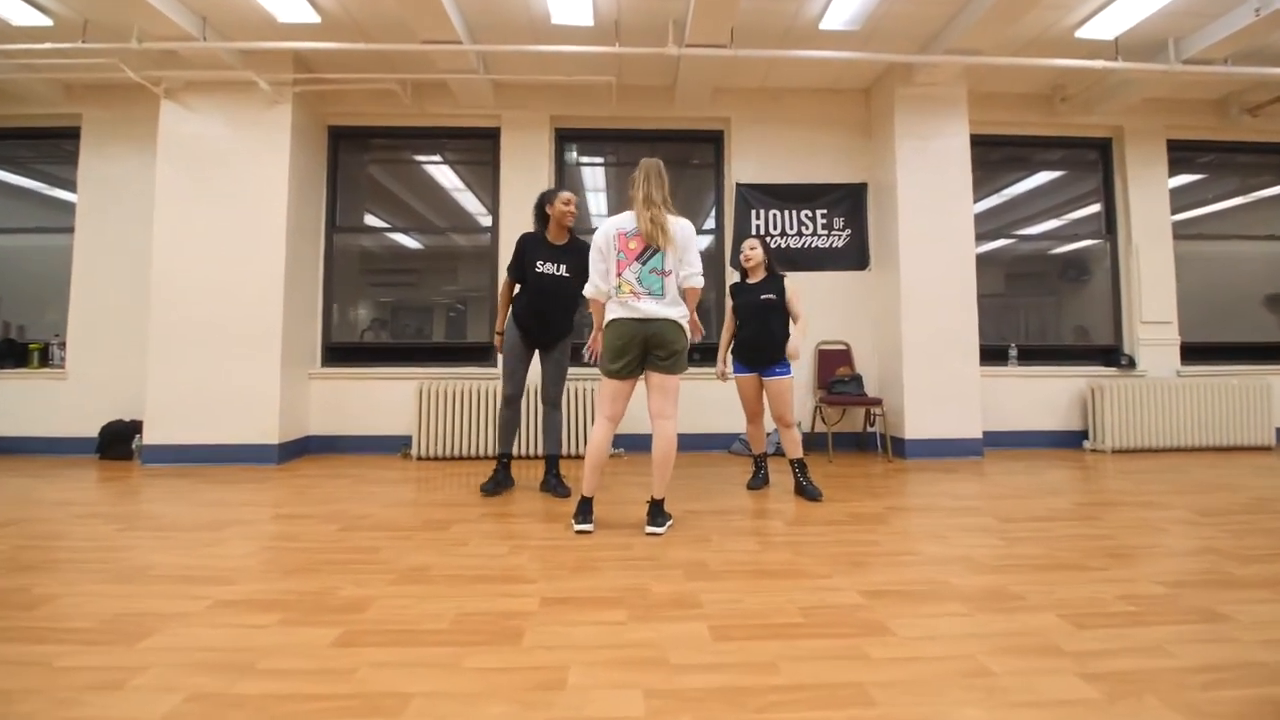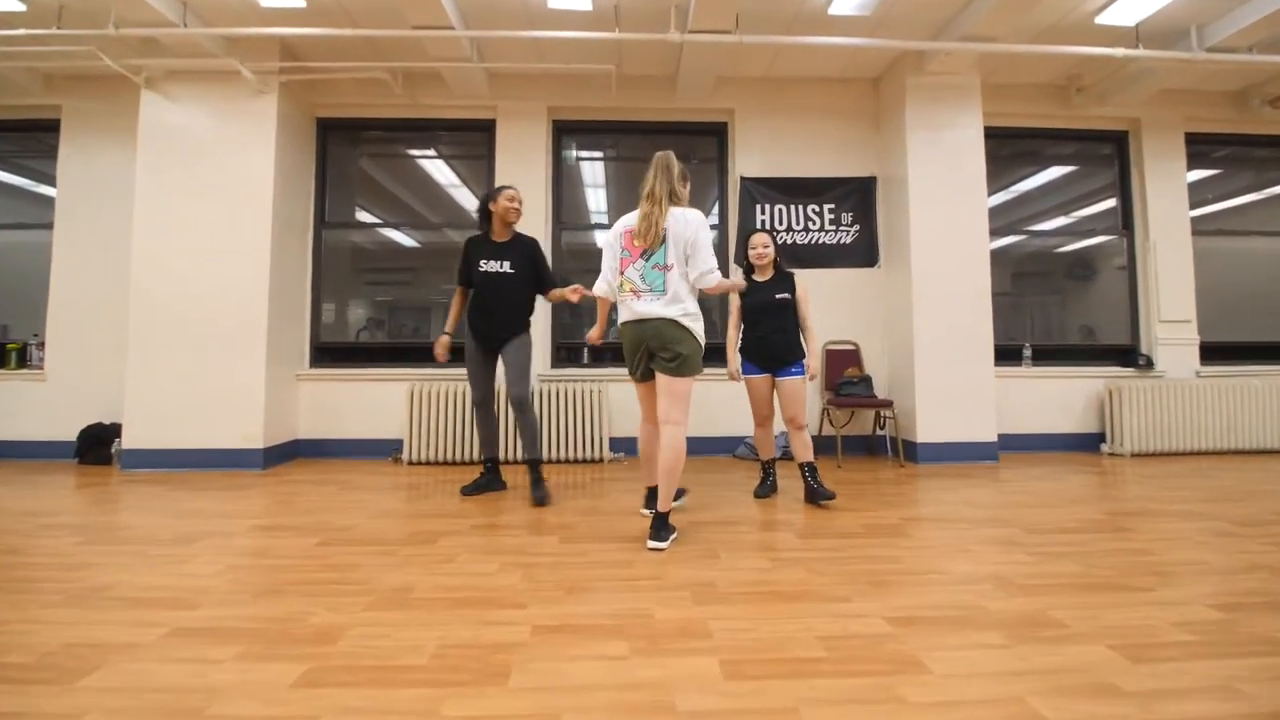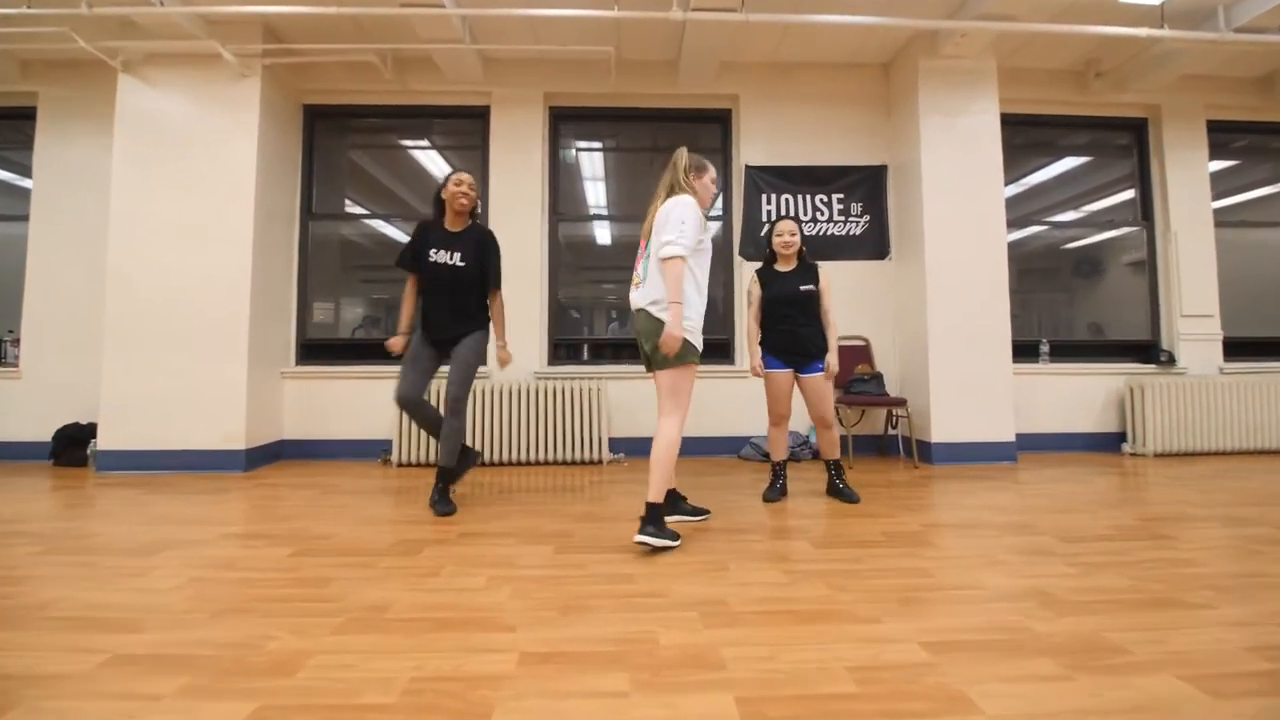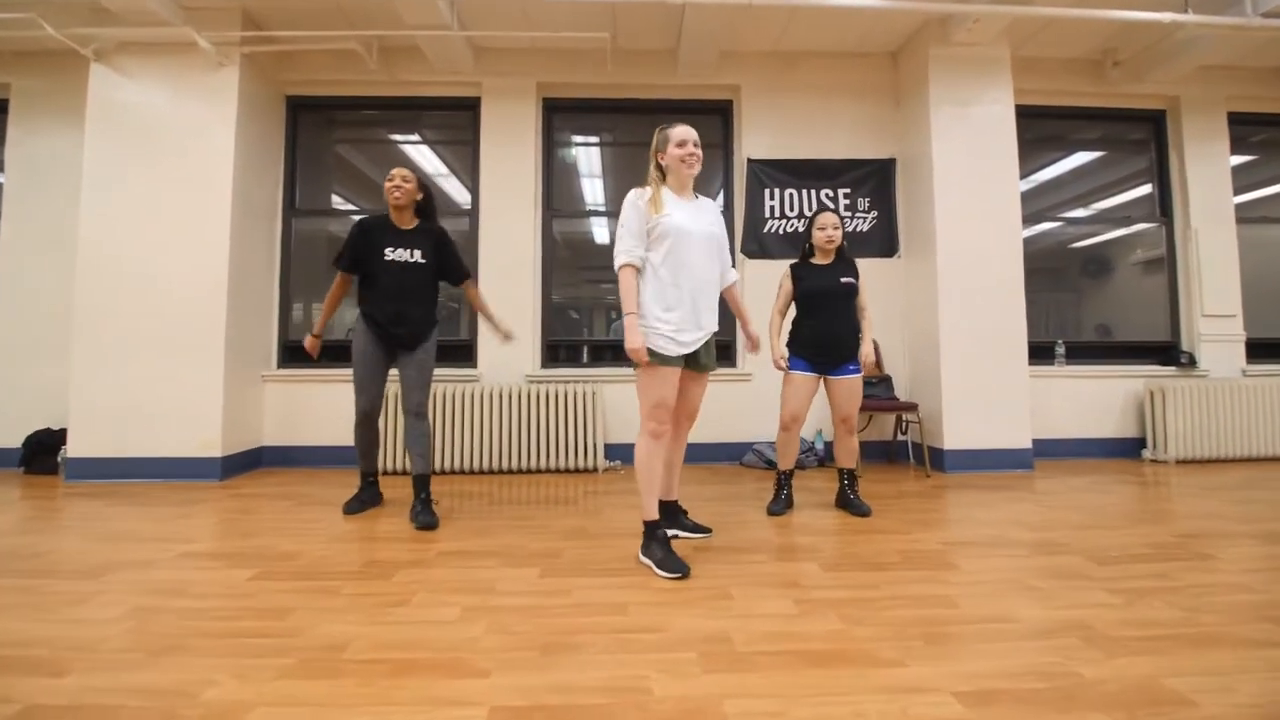
dt=0.5s
person 1, frame 1
left shoulder: (609, 229)
right shoulder: (682, 227)
left elbow: (596, 290)
right elbow: (693, 282)
left wrist: (597, 332)
right wrist: (691, 316)
left hip: (622, 326)
right hip: (668, 326)
left knee: (607, 418)
right knee: (663, 418)
left ankle: (584, 508)
right ankle: (657, 511)
person 1, frame 2
left shoulder: (623, 225)
right shoulder: (690, 219)
left elbow: (606, 287)
right elbow: (708, 281)
left wrist: (599, 325)
right wrist: (734, 284)
left hip: (634, 327)
right hip: (676, 327)
left knee: (651, 419)
right knee: (672, 423)
left ankle: (655, 494)
right ankle: (660, 522)
person 1, frame 3
left shoulder: (665, 211)
right shoulder: (684, 205)
right elbow: (672, 255)
right wrist: (675, 313)
left hip: (655, 319)
right hip: (668, 320)
left knee: (672, 414)
right knee: (672, 415)
left ankle: (668, 497)
person 1, frame 4
left shoulder: (710, 209)
right shoulder: (643, 200)
left elbow: (724, 273)
right elbow: (628, 263)
left wrist: (746, 323)
right wrist: (631, 323)
left hip: (699, 330)
right hip: (657, 329)
left knee: (681, 425)
right knee: (656, 427)
left ankle: (669, 510)
person 2, frame 1
left shoulder: (581, 250)
right shoulder: (528, 243)
right elbow: (508, 285)
right wrist: (499, 328)
left hip: (559, 335)
right hip: (520, 328)
left knee: (552, 400)
right knee: (511, 395)
left ankle: (552, 473)
right ankle: (503, 469)
person 2, frame 2
left shoulder: (528, 247)
right shoulder: (474, 245)
left elbow: (547, 290)
right elbow: (462, 291)
left wrist: (566, 293)
right wrist: (447, 332)
left hip: (515, 334)
right hip: (478, 335)
left knee: (520, 399)
right knee: (482, 402)
left ankle: (536, 475)
right ankle: (491, 473)
person 2, frame 3
left shoulder: (482, 238)
right shoulder: (425, 231)
left elbow: (494, 294)
right elbow: (412, 284)
left wrist: (501, 342)
right wrist: (402, 332)
left hip: (470, 332)
right hip: (428, 330)
left knee: (454, 401)
right knee: (406, 397)
left ankle: (441, 487)
right ankle: (458, 452)
person 2, frame 4
left shoulder: (434, 235)
right shoulder: (367, 229)
left elbow: (465, 282)
right elbow: (343, 280)
left wrist: (495, 323)
right wrist: (318, 330)
left hip: (419, 335)
right hip: (372, 332)
left knee: (415, 410)
right knee: (366, 409)
right ankle: (369, 486)
person 3, frame 1
left shoulder: (780, 283)
right shoulder: (735, 289)
left elbow: (799, 317)
right elbow: (729, 327)
left wrist: (795, 339)
right wrist: (721, 360)
left hip: (776, 360)
right hip: (744, 360)
left knee: (785, 419)
right knee: (753, 417)
left ankle: (801, 477)
right ankle: (760, 469)
person 3, frame 2
left shoulder: (790, 281)
right shoulder: (741, 287)
left elbow: (804, 321)
right elbow: (734, 325)
left wrist: (812, 354)
right wrist: (732, 358)
left hip: (790, 360)
right hip: (755, 361)
left knee: (797, 421)
right knee: (762, 420)
left ankle: (811, 482)
right ankle: (768, 476)
person 3, frame 3
left shoulder: (814, 272)
right shoulder: (761, 276)
left elbow: (826, 315)
right elbow: (754, 318)
left wrist: (833, 351)
right wrist: (754, 353)
left hip: (813, 354)
right hip: (777, 355)
left knee: (824, 419)
right knee: (778, 418)
left ankle: (836, 479)
right ankle: (778, 479)
person 3, frame 4
left shoulder: (851, 267)
right shoulder: (795, 271)
left elbow: (862, 311)
right elbow: (778, 312)
left wrist: (867, 342)
right wrist: (776, 345)
left hip: (846, 357)
right hip: (803, 355)
left knee: (847, 424)
right knee: (789, 421)
left ankle: (848, 490)
right ankle: (783, 489)
